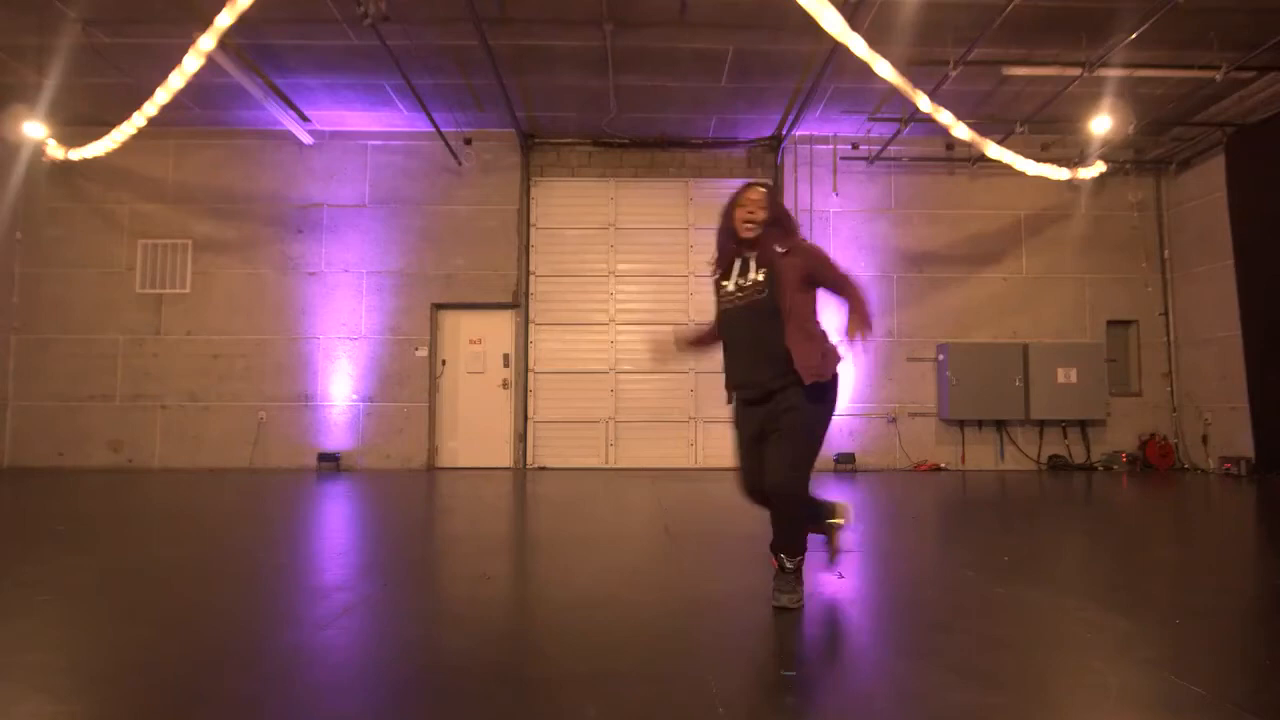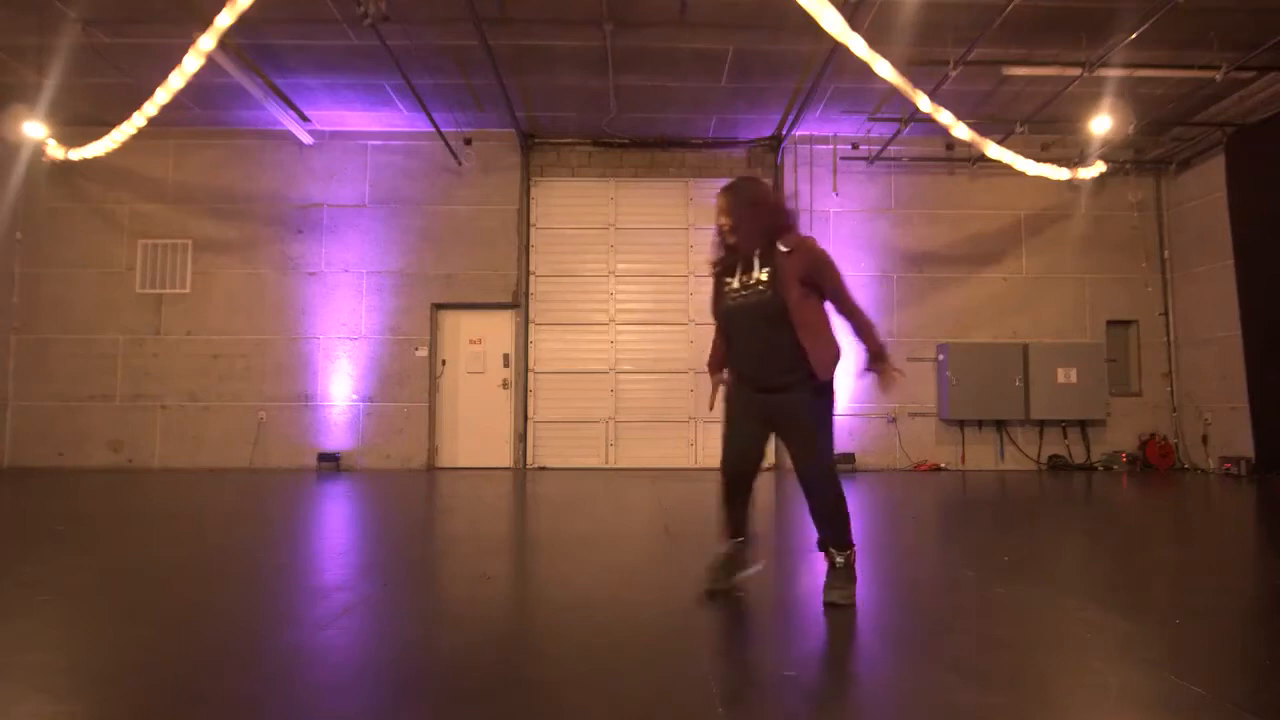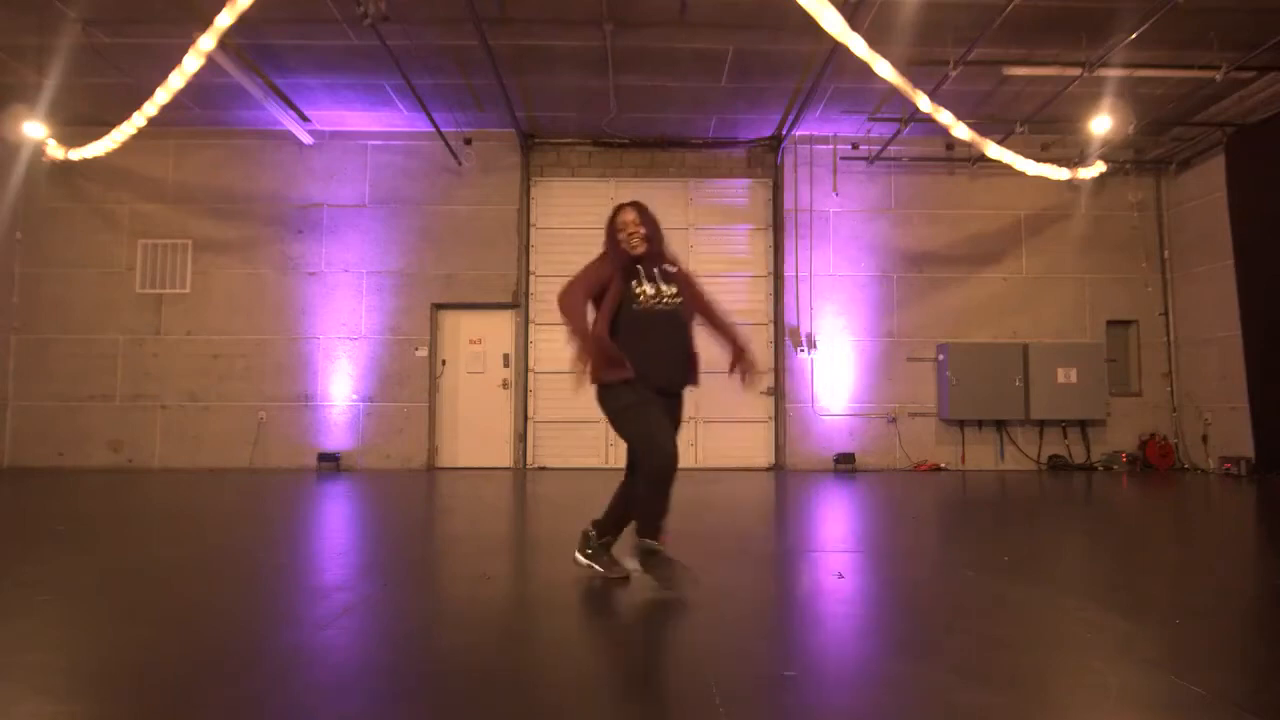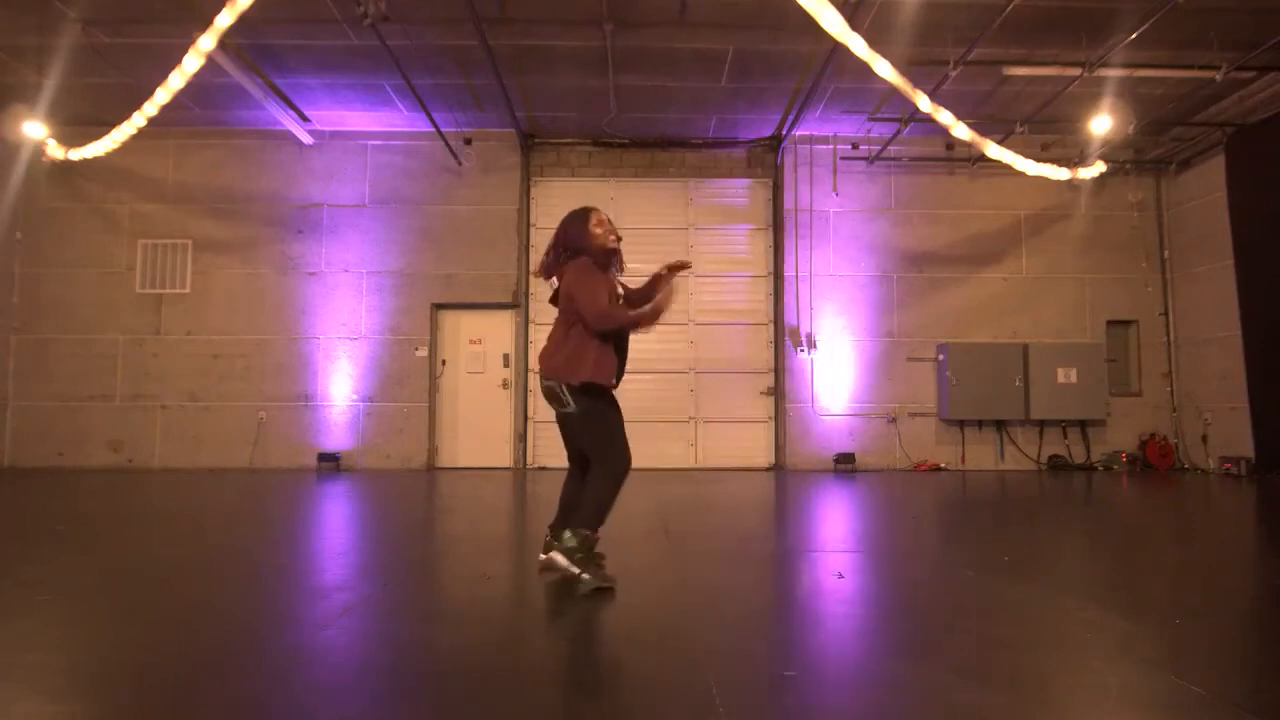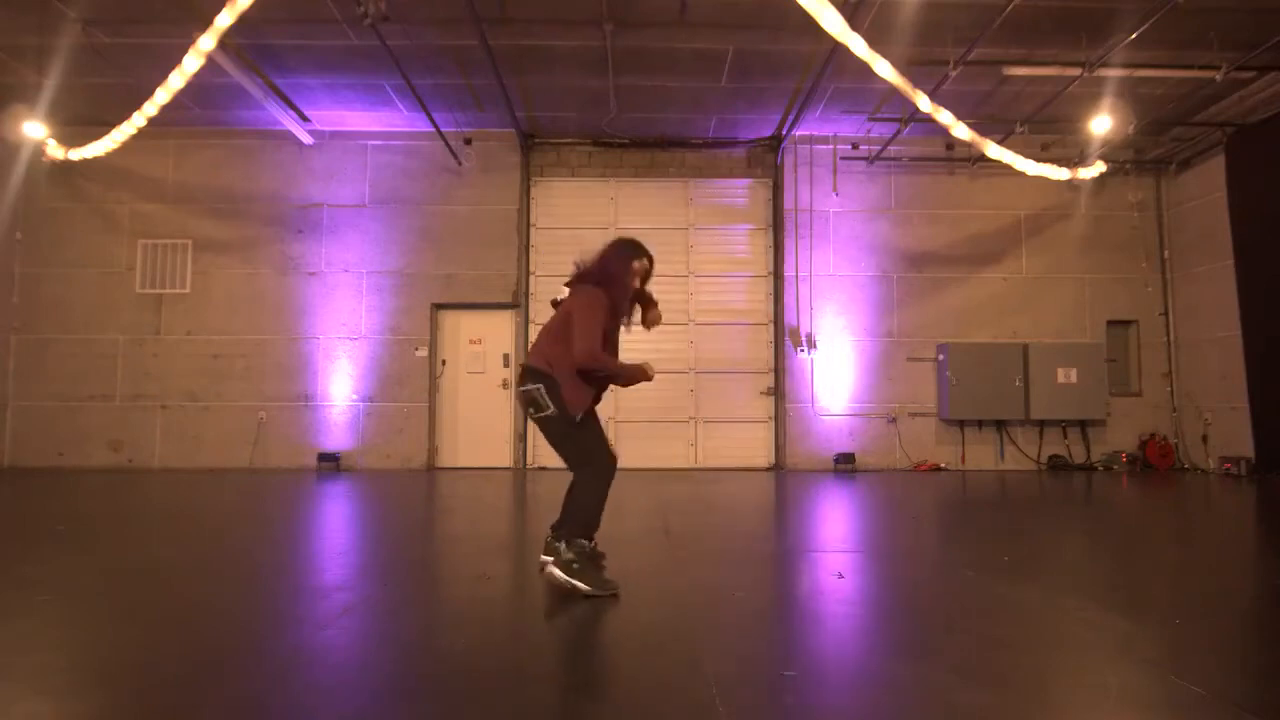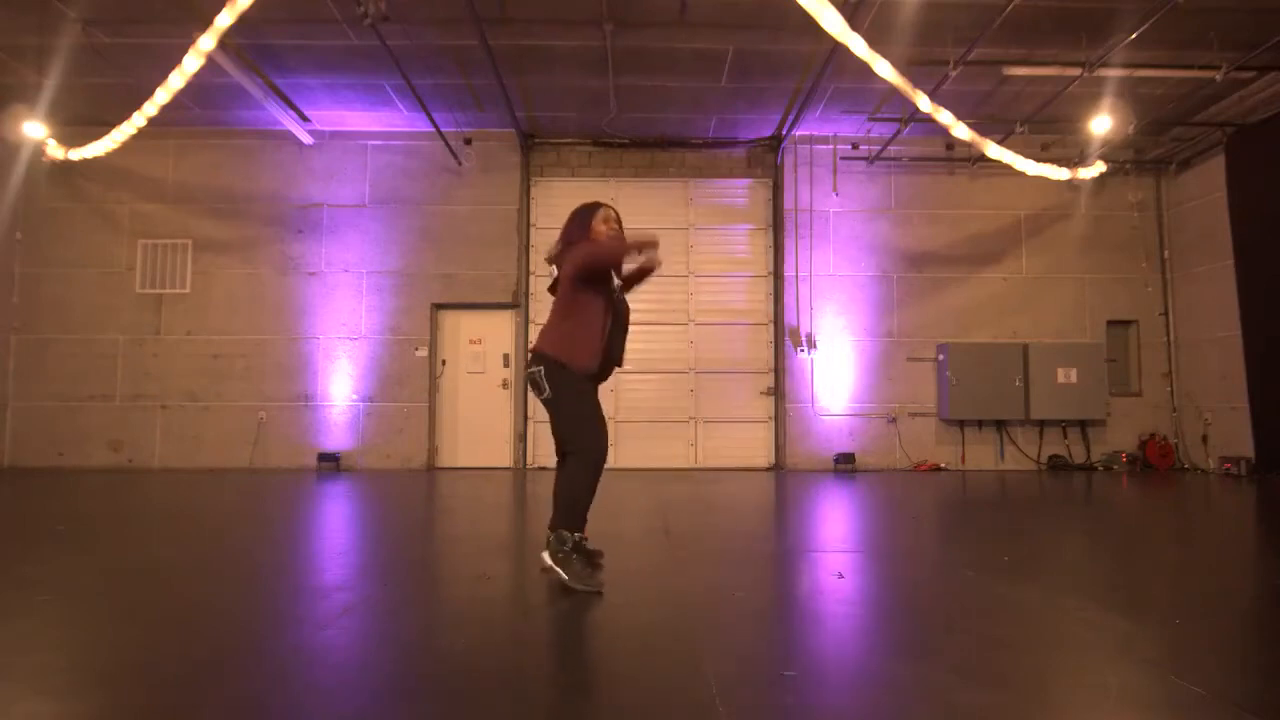
dt=0.7s
person 1, frame 1
left shoulder: (794, 254)
right shoulder: (727, 270)
left elbow: (844, 285)
left wrist: (857, 316)
right wrist: (689, 340)
left hip: (801, 388)
right hip: (753, 398)
left knee: (783, 482)
right knee: (757, 486)
left ankle: (789, 570)
right ankle: (823, 515)
person 1, frame 2
left shoulder: (799, 252)
right shoulder: (726, 265)
left elbow: (845, 302)
left wrist: (876, 354)
right wrist: (717, 367)
left hip: (801, 385)
right hip: (747, 390)
left knee: (816, 474)
right knee: (735, 469)
left ankle: (840, 563)
right ankle: (736, 551)
person 1, frame 3
left shoulder: (672, 274)
right shoulder: (609, 269)
left elbow: (707, 312)
right elbow: (570, 297)
left wrist: (739, 350)
right wrist: (587, 342)
left hip: (667, 389)
right hip: (624, 385)
left knee: (644, 471)
right knee: (659, 457)
left ankle: (596, 542)
right ankle: (651, 548)
person 1, frame 4
left shoulder: (598, 273)
right shoulder: (581, 271)
left elbow: (629, 302)
right elbow: (604, 319)
left wrist: (661, 277)
right wrist: (656, 309)
left hip: (582, 382)
right hip: (576, 382)
left knee: (585, 464)
right knee: (613, 462)
left ankle: (559, 542)
right ankle: (577, 544)
person 1, frame 5
left shoulder: (605, 295)
right shoulder: (591, 298)
right elbow: (587, 357)
left wrist: (648, 305)
right wrist: (632, 373)
left hip: (566, 389)
right hip: (547, 386)
left knee: (591, 467)
right knee: (599, 463)
left ankle: (560, 544)
right ankle: (573, 555)
person 1, frame 6
left shoulder: (603, 270)
right shoulder: (580, 260)
left elbow: (613, 276)
right elbow: (602, 251)
left wrist: (643, 268)
right wrist: (641, 244)
left hip: (577, 373)
right hip: (557, 370)
left knee: (579, 454)
right knee: (589, 451)
left ankle: (565, 539)
right ankle: (562, 545)
